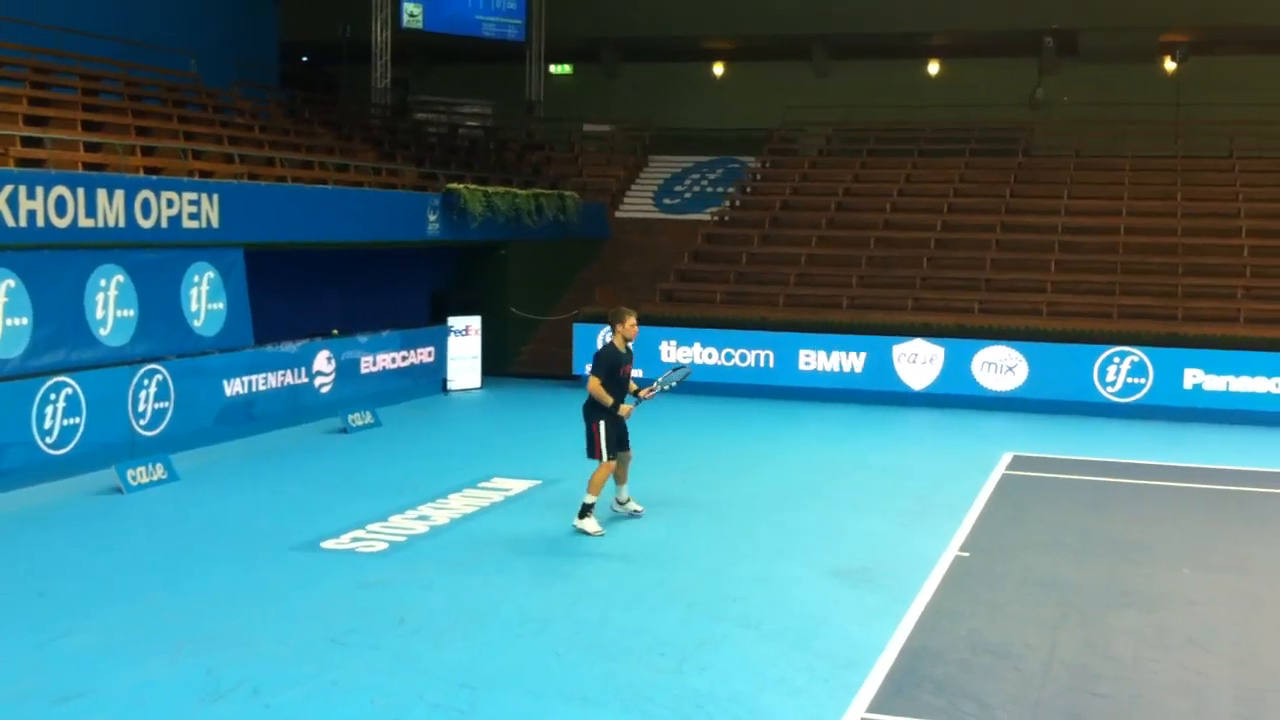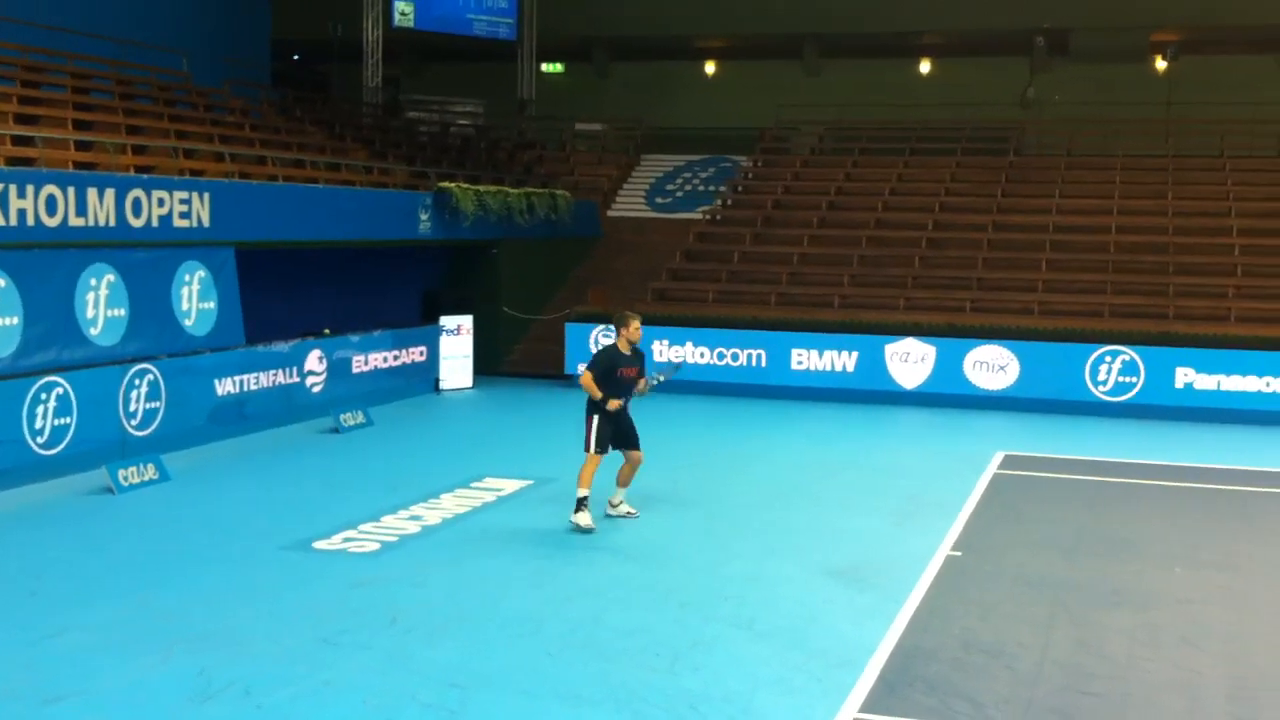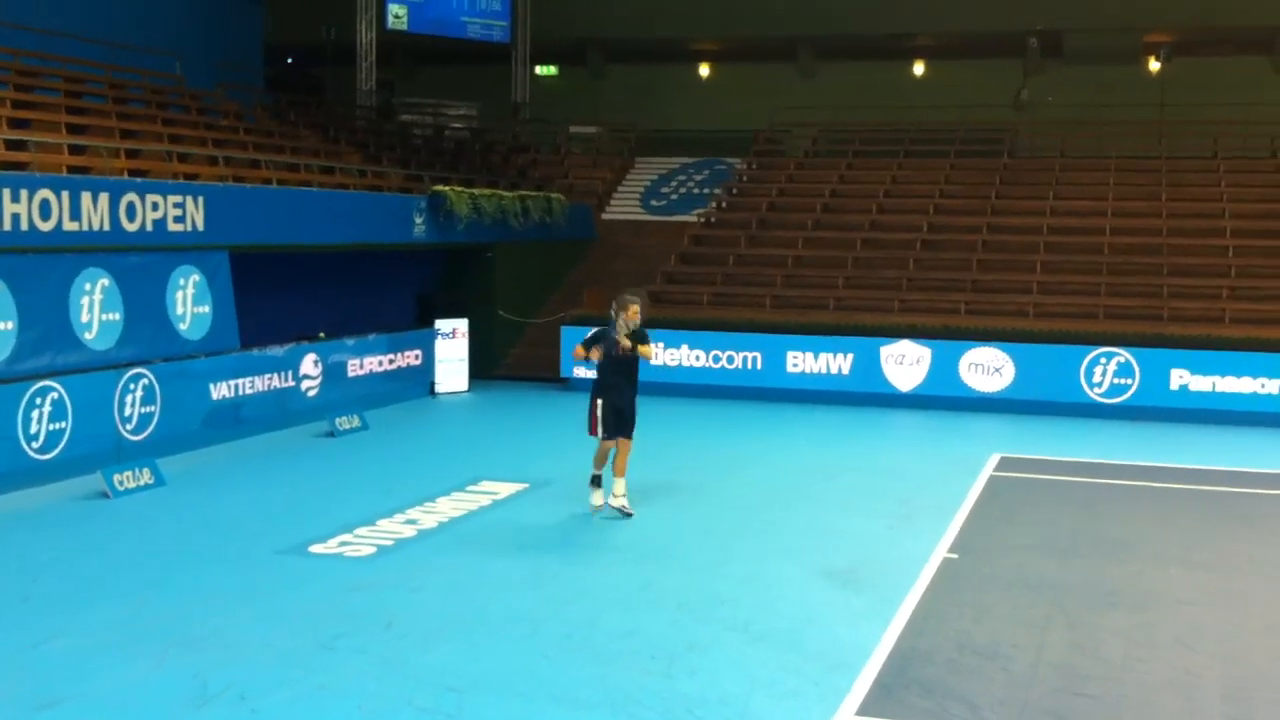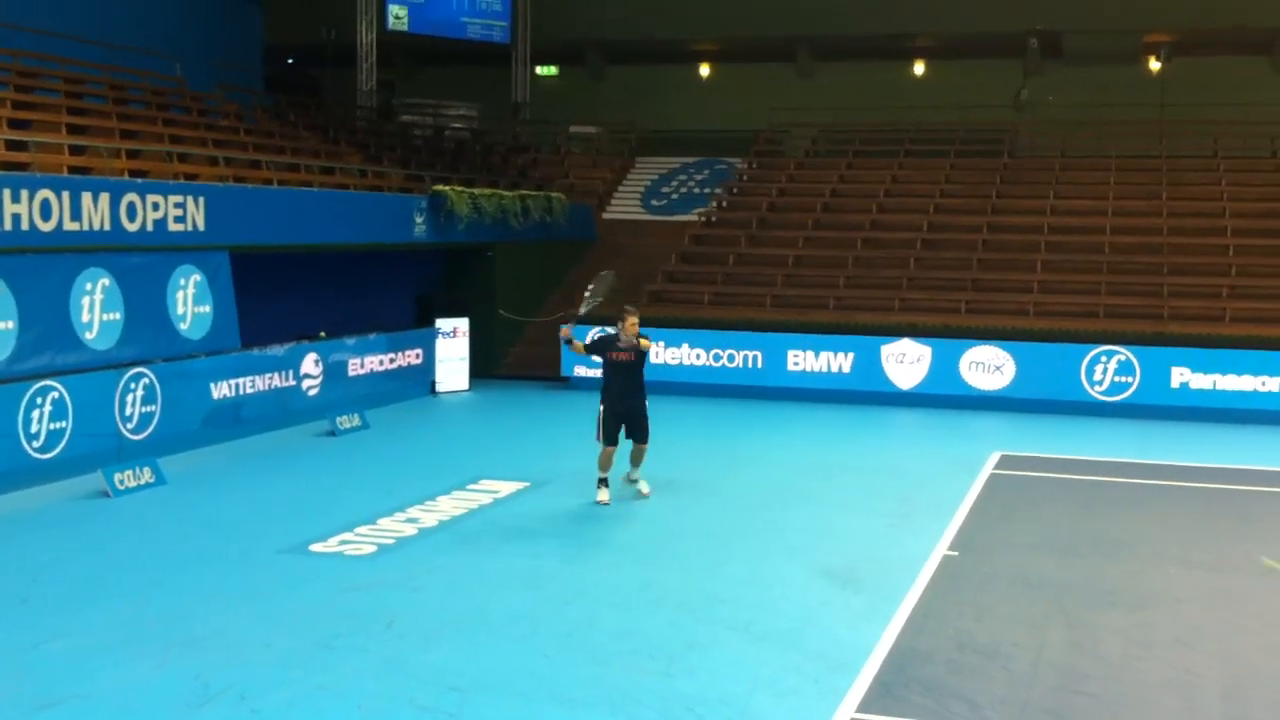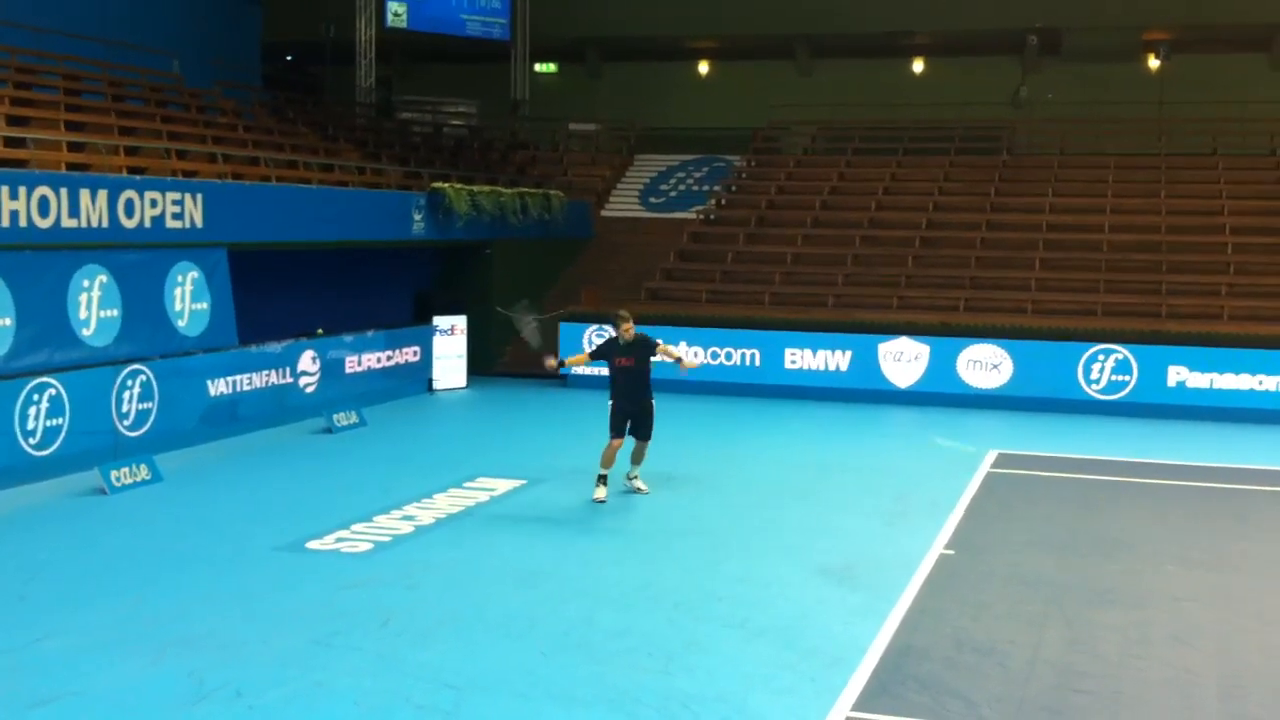
dt=0.2s
person 1, frame 1
left shoulder: (627, 352)
right shoulder: (606, 354)
right elbow: (593, 387)
left wrist: (638, 391)
right wrist: (616, 406)
left hip: (614, 414)
right hip: (599, 415)
left knee: (625, 456)
right knee: (607, 463)
left ankle: (622, 500)
right ankle: (584, 515)
person 1, frame 2
left shoulder: (638, 355)
right shoulder: (606, 355)
left elbow: (639, 380)
right elbow: (585, 380)
left wrist: (642, 386)
right wrist: (604, 400)
left hip: (621, 413)
right hip: (600, 412)
left knee: (635, 457)
right knee: (594, 457)
left ankle: (615, 503)
right ankle: (580, 510)
person 1, frame 3
left shoulder: (639, 334)
right shoulder: (603, 334)
left elbow: (648, 354)
right elbow: (577, 351)
left wrist: (630, 344)
right wrist: (589, 356)
left hip: (627, 398)
right hip: (603, 396)
left knee: (624, 444)
right knee: (607, 444)
left ankle: (617, 496)
right ankle: (595, 483)
person 1, frame 4
left shoulder: (638, 339)
right shoulder: (605, 341)
left elbow: (647, 345)
right elbow: (580, 349)
left wrist: (633, 342)
right wrist: (568, 340)
left hip: (636, 402)
right hip: (611, 403)
left knee: (641, 445)
right knee: (609, 447)
left ankle: (634, 477)
right ankle: (602, 484)
person 1, frame 5
left shoulder: (643, 341)
right shoulder: (609, 346)
left elbow: (662, 348)
right elbow: (586, 358)
left wrist: (680, 359)
right wrist: (560, 363)
left hip: (644, 401)
right hip: (620, 402)
left knee: (642, 442)
right knee: (615, 443)
left ankle: (633, 476)
right ankle: (601, 482)
